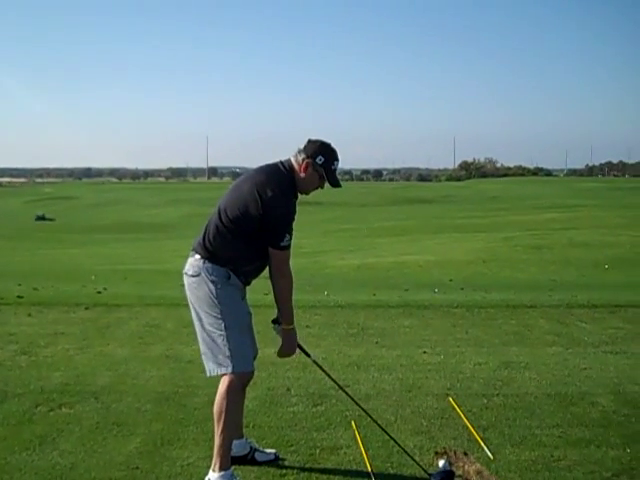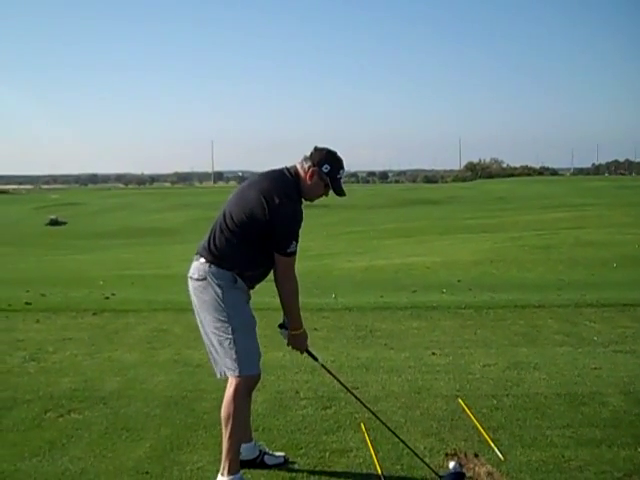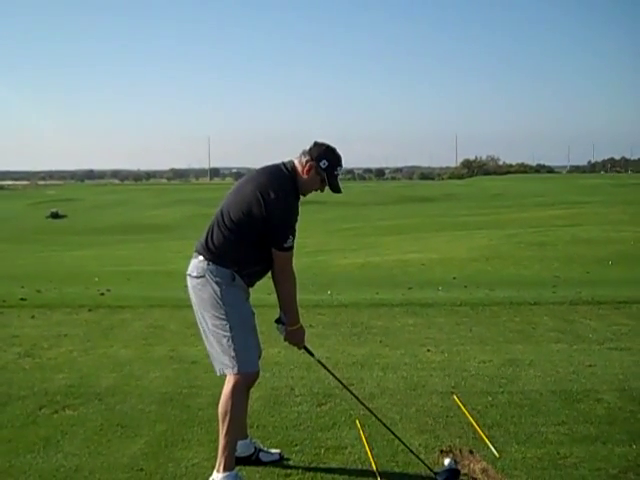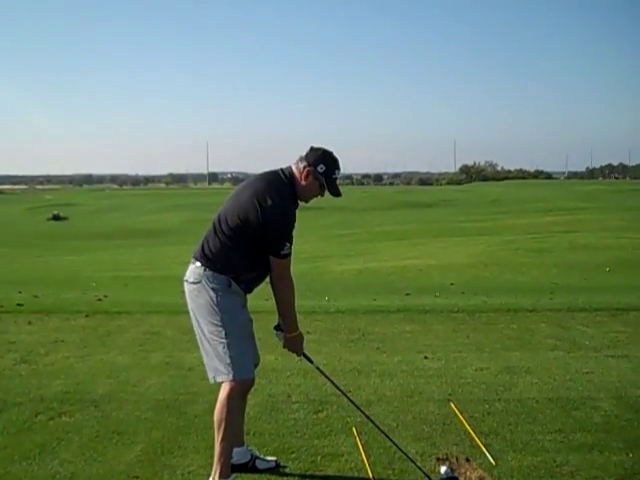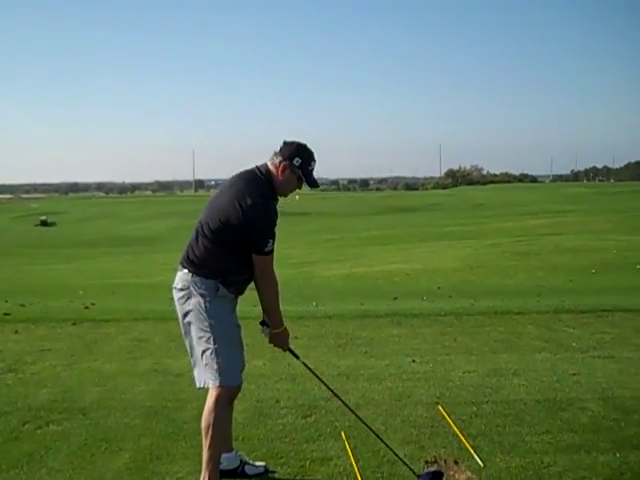
dt=1s
person 1, frame 1
left shoulder: (271, 178)
right shoulder: (278, 195)
left elbow: (273, 261)
right elbow: (280, 270)
left wrist: (282, 319)
right wrist: (288, 326)
left hip: (222, 275)
right hip: (213, 277)
left knee: (241, 366)
right knee: (236, 372)
left ankle: (237, 445)
person 1, frame 2
left shoulder: (274, 182)
right shoulder: (286, 203)
left elbow: (277, 264)
right elbow: (285, 275)
left wrist: (289, 320)
right wrist: (296, 327)
left hip: (221, 277)
right hip: (218, 281)
left knee: (246, 369)
right knee: (243, 375)
left ankle: (246, 449)
person 1, frame 3
left shoulder: (272, 178)
right shoulder: (281, 196)
left elbow: (274, 260)
right elbow: (283, 270)
left wrist: (286, 315)
right wrist: (293, 323)
left hip: (220, 274)
right hip: (218, 278)
left knee: (246, 366)
right knee: (242, 371)
left ankle: (241, 445)
person 1, frame 4
left shoulder: (270, 184)
right shoulder: (278, 203)
right elbow: (281, 277)
right wrist: (292, 329)
left hip: (219, 282)
right hip: (215, 285)
left knee: (243, 372)
right knee: (237, 379)
left ankle: (237, 453)
person 1, frame 5
left shoulder: (247, 182)
right shoulder: (260, 203)
right elbow: (264, 274)
right wrist: (277, 326)
left hip: (205, 285)
right hip: (205, 291)
left knee: (228, 379)
right knee: (223, 384)
